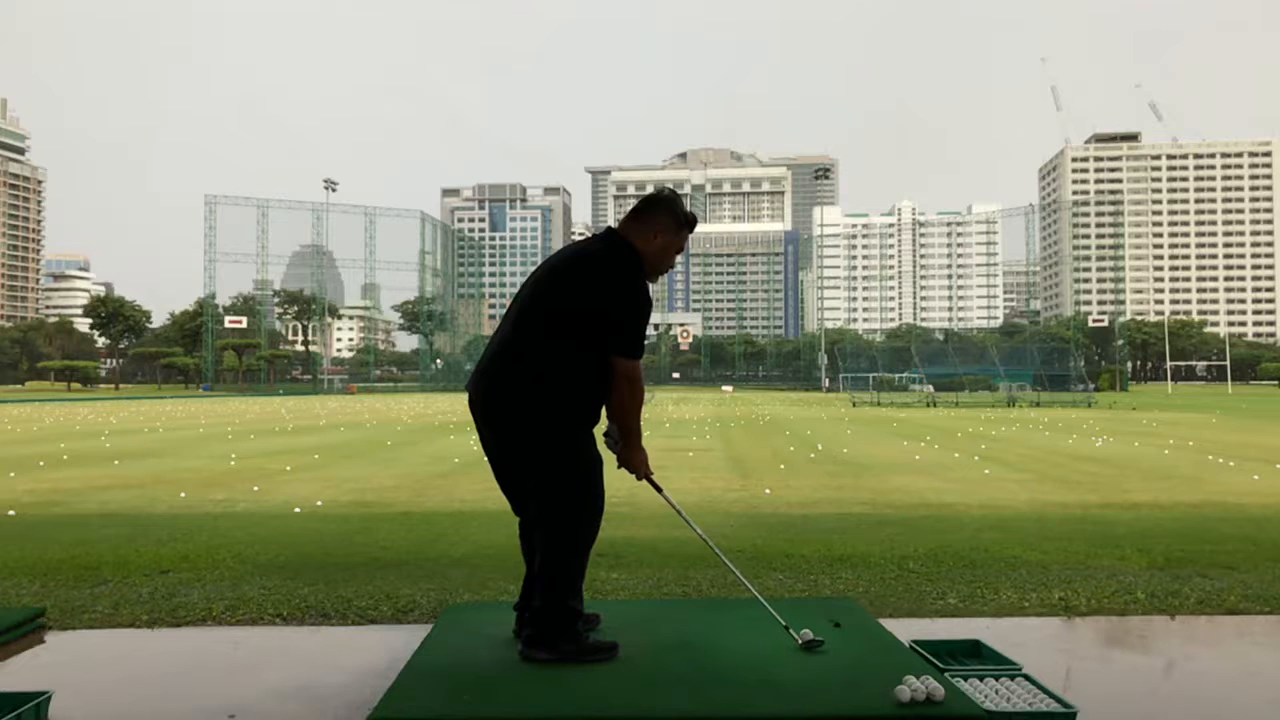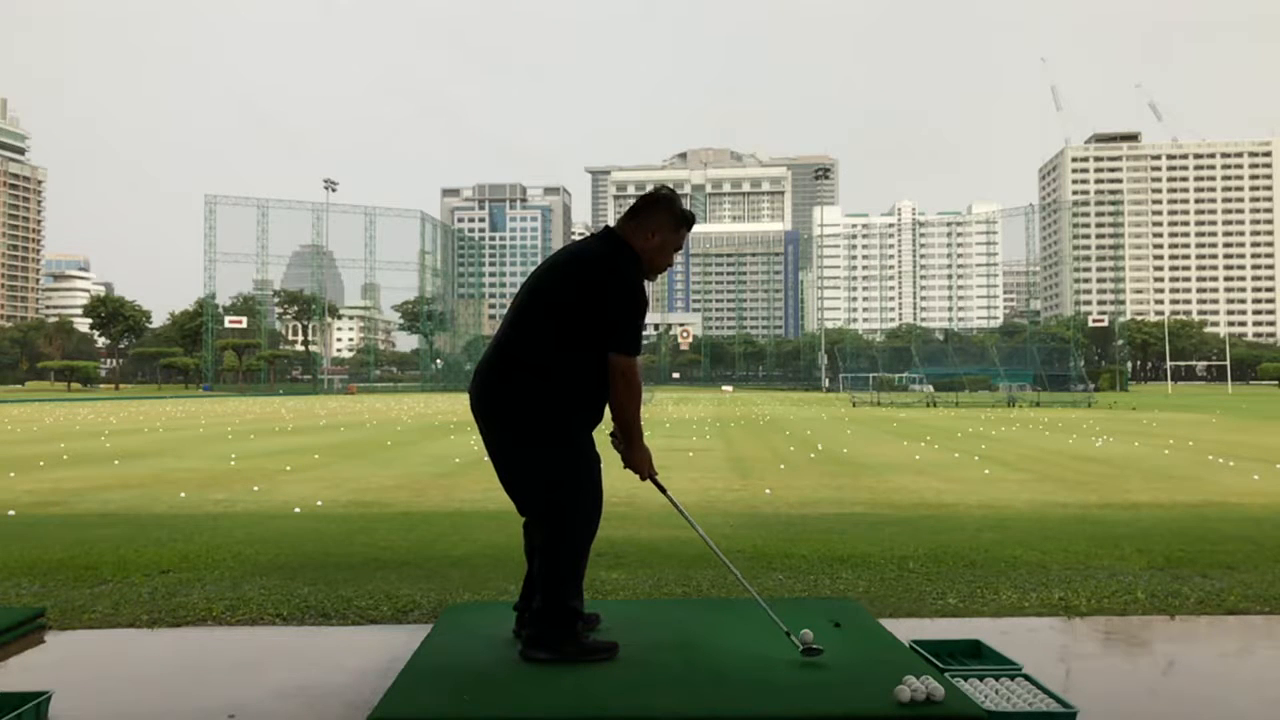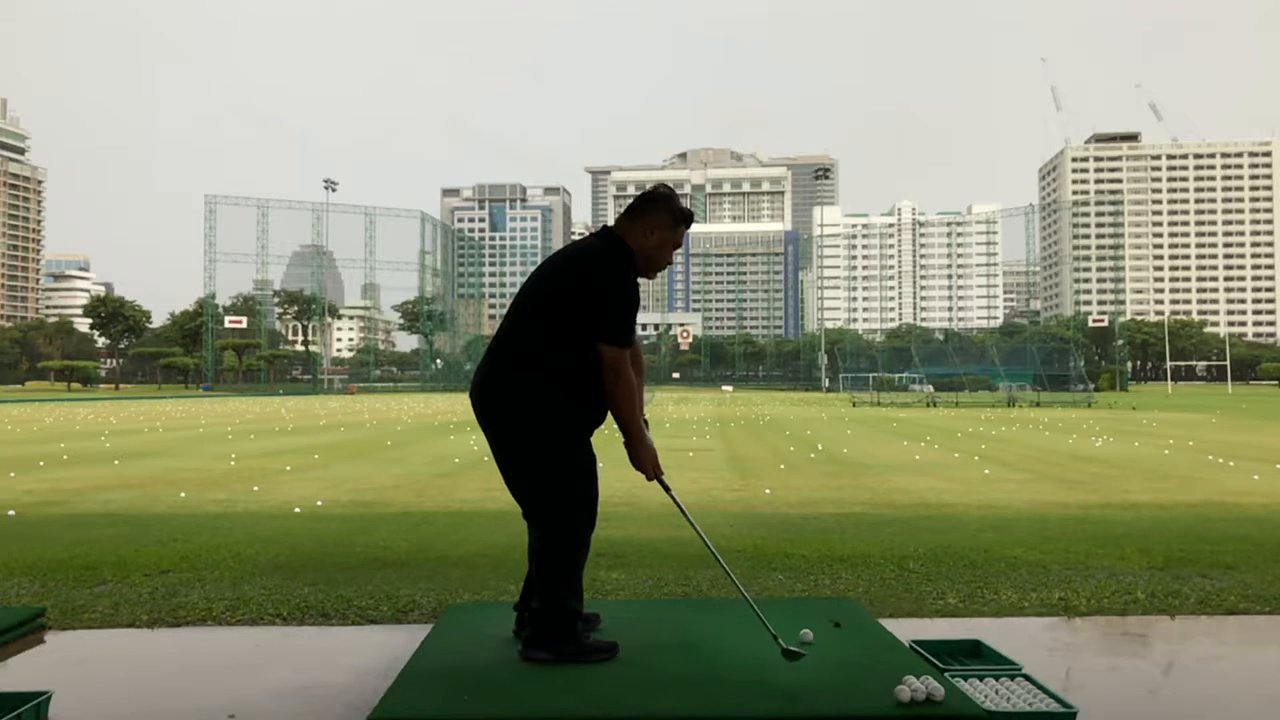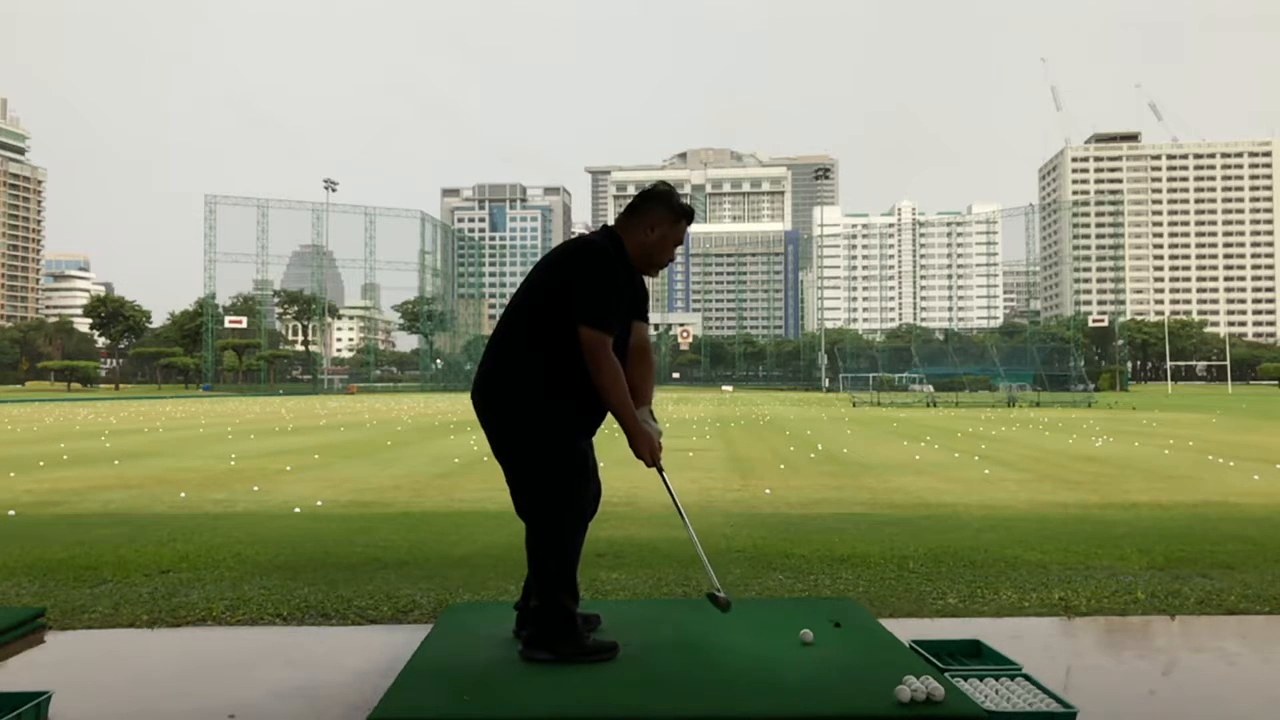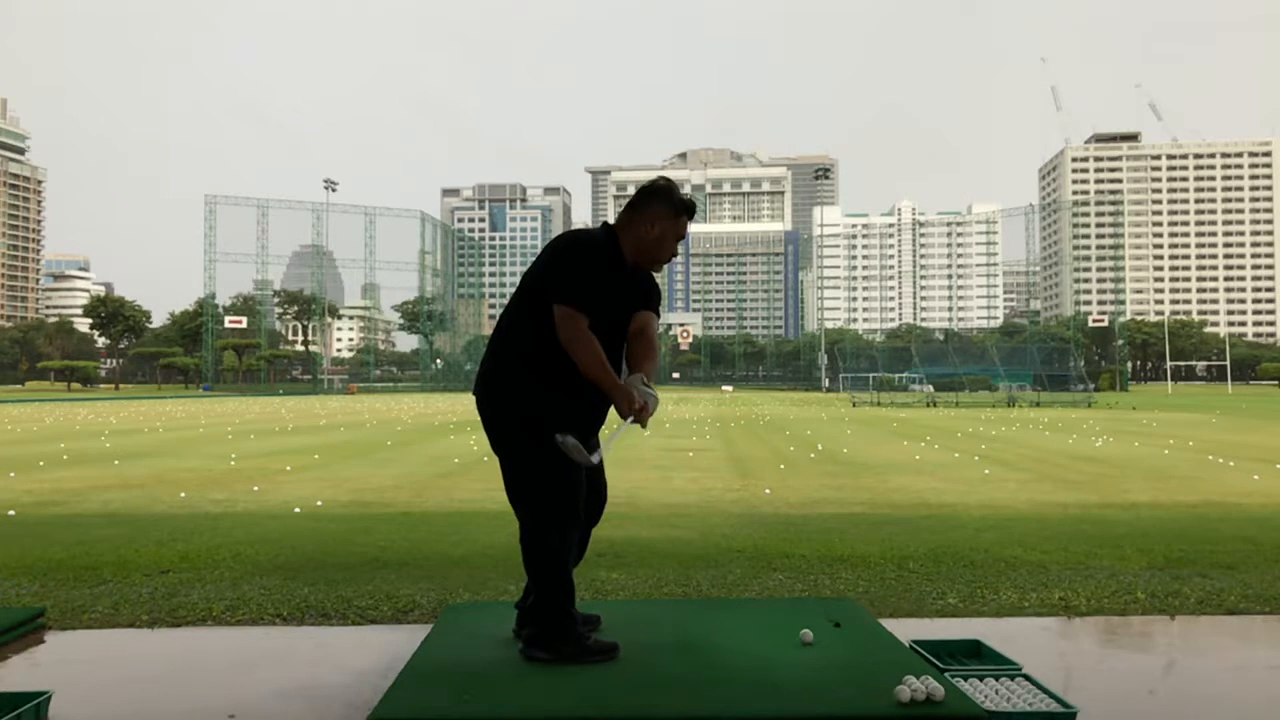
dt=1s
person 1, frame 1
left shoulder: (587, 256)
right shoulder: (625, 280)
right elbow: (626, 375)
left wrist: (615, 428)
right wrist: (632, 443)
left hip: (499, 396)
right hip: (535, 407)
left knee: (547, 509)
right knee: (574, 510)
left ankle: (538, 612)
right ankle: (551, 631)
person 1, frame 2
left shoulder: (590, 257)
right shoulder: (620, 277)
right elbow: (623, 374)
left wrist: (622, 431)
right wrist: (634, 443)
left hip: (504, 396)
right hip: (534, 406)
left knee: (551, 509)
right knee: (572, 510)
left ankle: (539, 611)
right ankle: (552, 632)
person 1, frame 3
left shoulder: (598, 259)
right shoulder: (611, 272)
left elbow: (629, 356)
right elbow: (615, 369)
left wrist: (638, 424)
right wrist: (637, 440)
left hip: (518, 397)
right hip: (529, 403)
left knee: (557, 507)
right knee: (568, 510)
left ankle: (539, 611)
right ankle: (552, 632)
person 1, frame 4
left shoulder: (626, 274)
right shoulder: (595, 261)
left elbow: (638, 348)
right elbow: (598, 354)
left wrist: (644, 414)
right wrist: (633, 427)
left hip: (551, 402)
right hip: (521, 401)
left knee: (578, 499)
right knee: (558, 508)
left ankle: (542, 610)
right ankle: (550, 631)
person 1, frame 5
left shoulder: (641, 282)
right shoulder: (581, 252)
left elbow: (643, 334)
right elbow: (572, 330)
left wrist: (640, 382)
right wrist: (617, 391)
left hip: (567, 404)
right hip: (521, 399)
left knee: (584, 500)
right knee: (554, 508)
left ankle: (542, 608)
right ankle: (550, 631)
